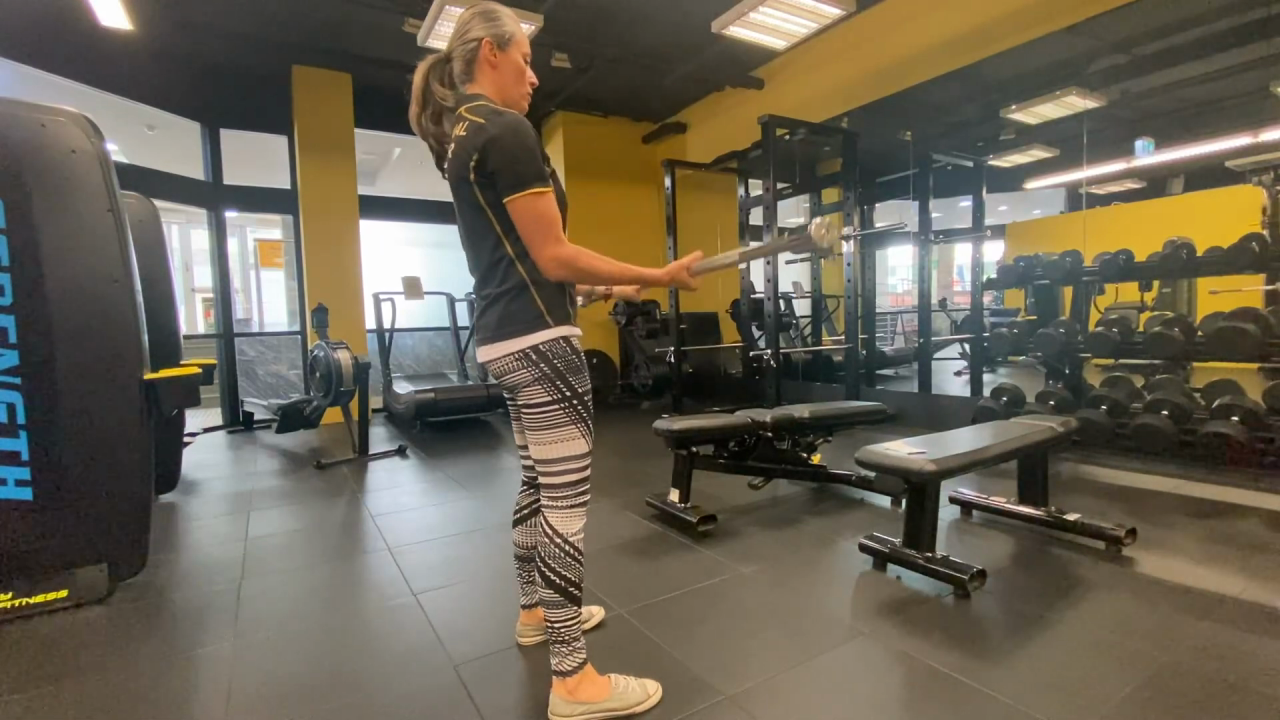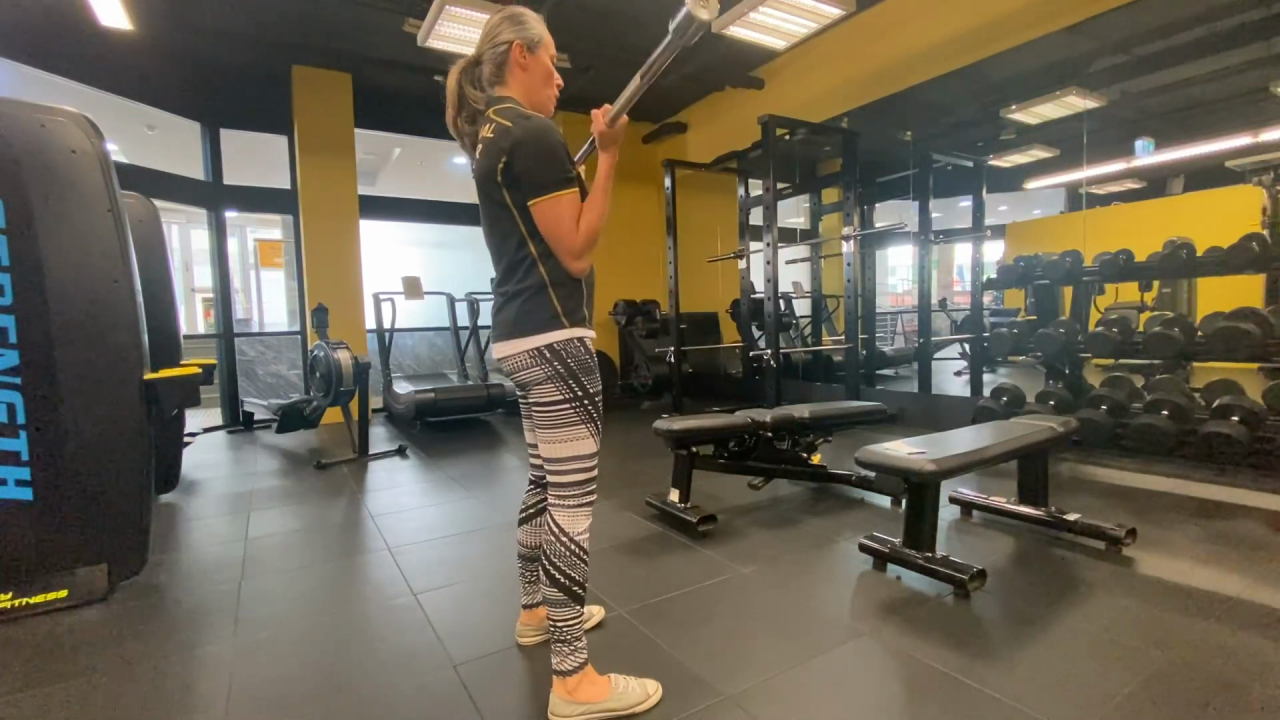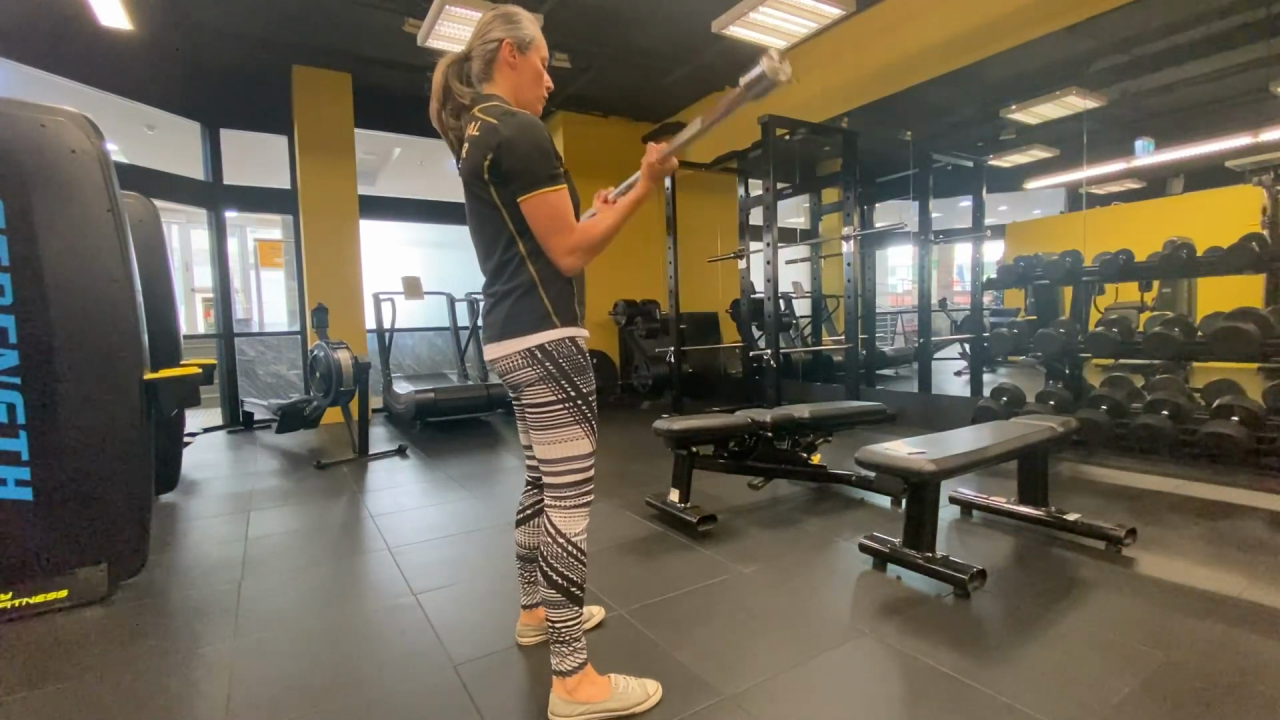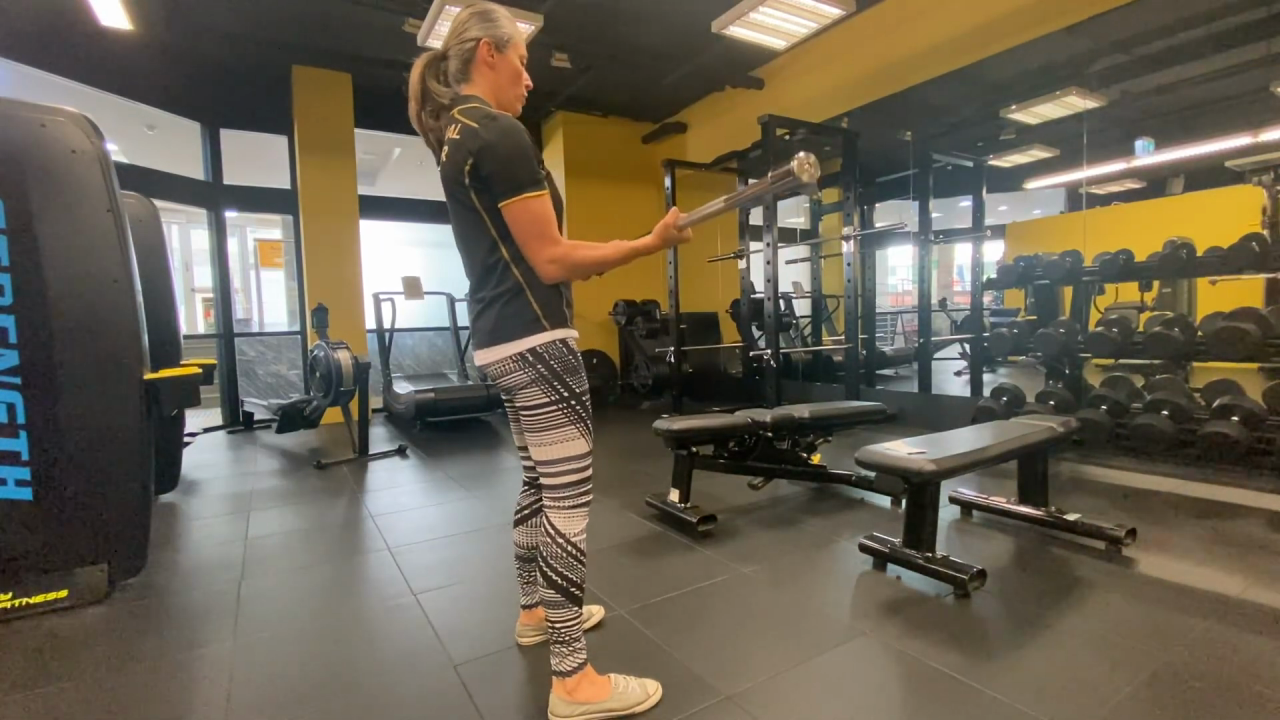
dt=1s
person 1, frame 1
left shoulder: (461, 135)
right shoulder: (506, 131)
right elbow: (553, 257)
left wrist: (604, 285)
right wrist: (656, 276)
left hip: (505, 336)
right hip: (538, 339)
left knee: (538, 482)
right knee: (566, 498)
left ankle: (535, 610)
person 1, frame 2
left shoulder: (491, 135)
right shoulder: (534, 133)
right elbow: (576, 254)
left wrist: (578, 187)
right wrist: (609, 159)
left hip: (520, 333)
right hip: (552, 336)
left knee: (544, 479)
right knee: (573, 495)
left ankle: (536, 609)
person 1, frame 3
left shoulder: (476, 134)
right shoulder: (521, 132)
right elbow: (567, 254)
left wrist: (595, 212)
right wrist: (642, 190)
left hip: (510, 334)
right hip: (544, 336)
left knee: (542, 481)
right knee: (569, 495)
left ankle: (535, 611)
person 1, frame 4
left shoulder: (456, 136)
right shoulder: (500, 134)
right elbow: (550, 261)
left wrist: (601, 249)
right wrist: (646, 243)
left hip: (500, 338)
right hip: (534, 339)
left knee: (538, 482)
right knee: (568, 497)
left ankle: (535, 610)
